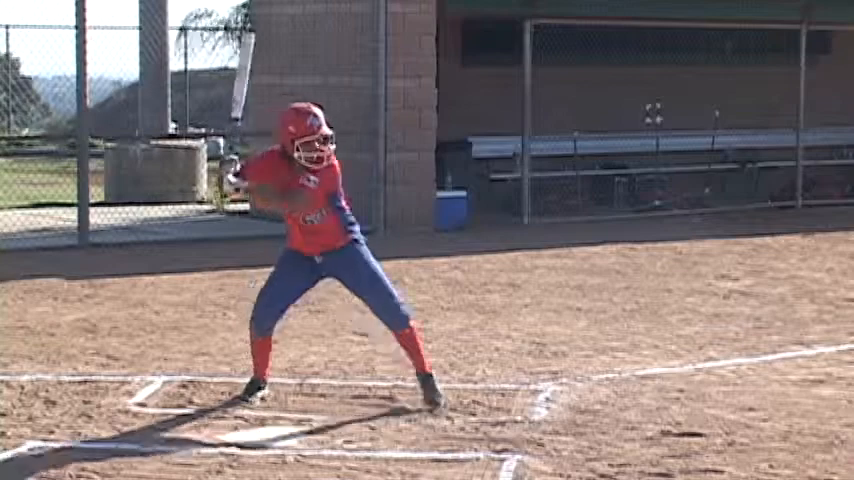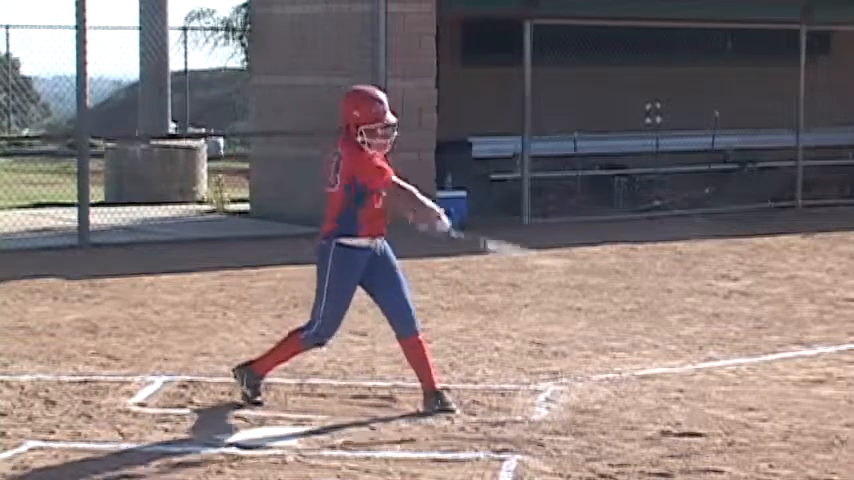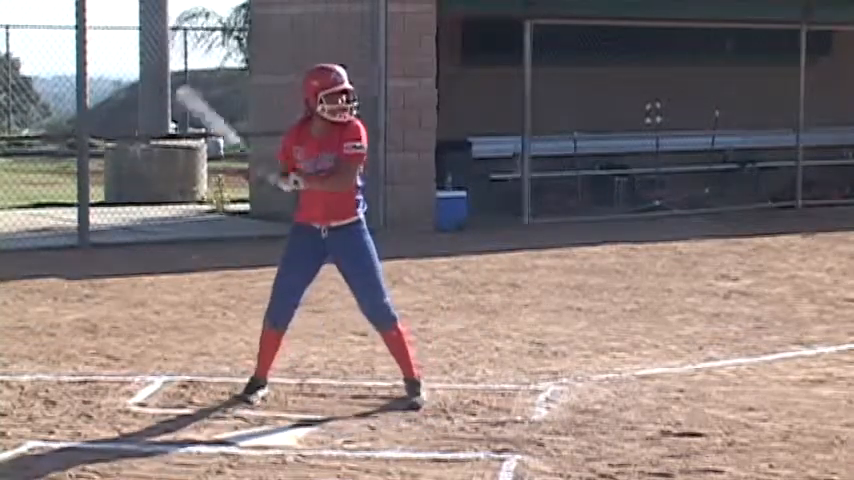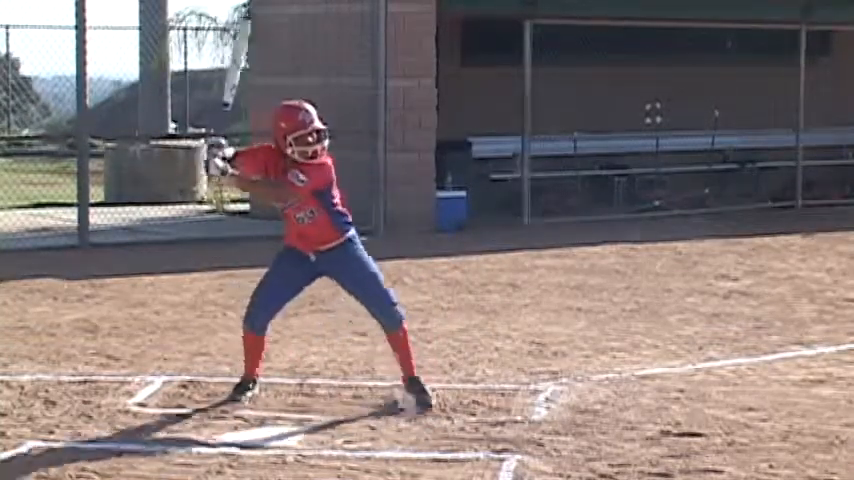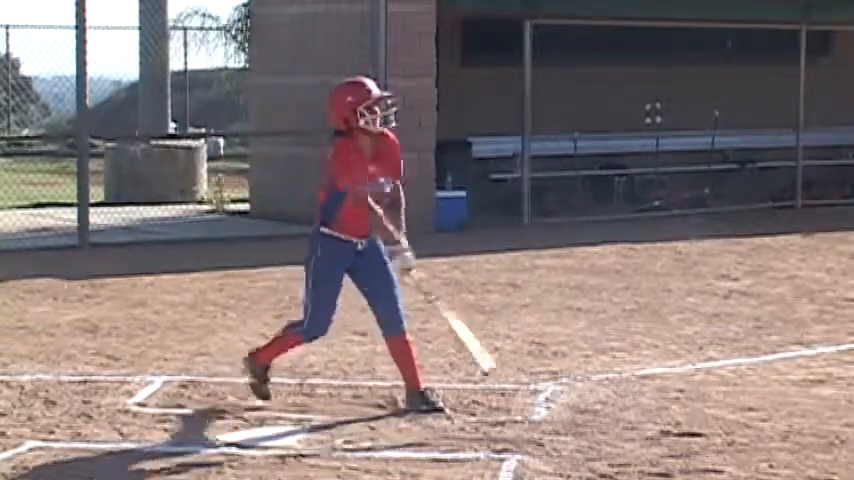
dt=1s
person 1, frame 1
left shoulder: (329, 168)
right shoulder: (274, 160)
left elbow: (289, 203)
right elbow: (244, 177)
left wrist: (245, 187)
right wrist: (235, 176)
left hip: (346, 250)
right hip: (301, 254)
left knee: (392, 310)
right knee: (262, 315)
left ankle: (425, 378)
right ankle: (259, 380)
person 1, frame 2
left shoulder: (358, 145)
right shoulder: (357, 154)
left elbow: (393, 188)
right elbow: (398, 191)
left wrist: (420, 211)
right wrist: (433, 212)
left hip: (375, 246)
right hip: (343, 249)
left knee: (405, 317)
right knee: (320, 330)
left ankle: (432, 392)
right ankle: (253, 372)
person 1, frame 3
left shoulder: (353, 130)
right shoulder: (296, 136)
left elbow: (345, 177)
right elbow: (289, 179)
left wrist: (300, 179)
right wrist: (284, 178)
left hip: (349, 229)
right hip: (307, 230)
left knee: (378, 307)
right knee: (280, 306)
left ankle: (412, 380)
right ankle: (259, 379)
person 1, frame 4
left shoulder: (322, 166)
right shoulder: (271, 157)
left elbow: (274, 193)
right elbow: (233, 161)
left wrist: (230, 175)
right wrist: (223, 157)
left hip: (341, 248)
right hip: (299, 252)
left knee: (389, 310)
right knee: (257, 313)
left ankle: (412, 382)
right ankle: (249, 379)
person 1, frame 5
left shoulder: (387, 143)
right shoulder: (343, 151)
left elbow: (394, 194)
right elbow: (366, 205)
left wrist: (399, 238)
right wrist: (398, 244)
left hip: (368, 239)
right hip: (330, 238)
left knee: (390, 314)
right knee: (315, 324)
left ankle: (416, 389)
right ankle: (259, 362)
